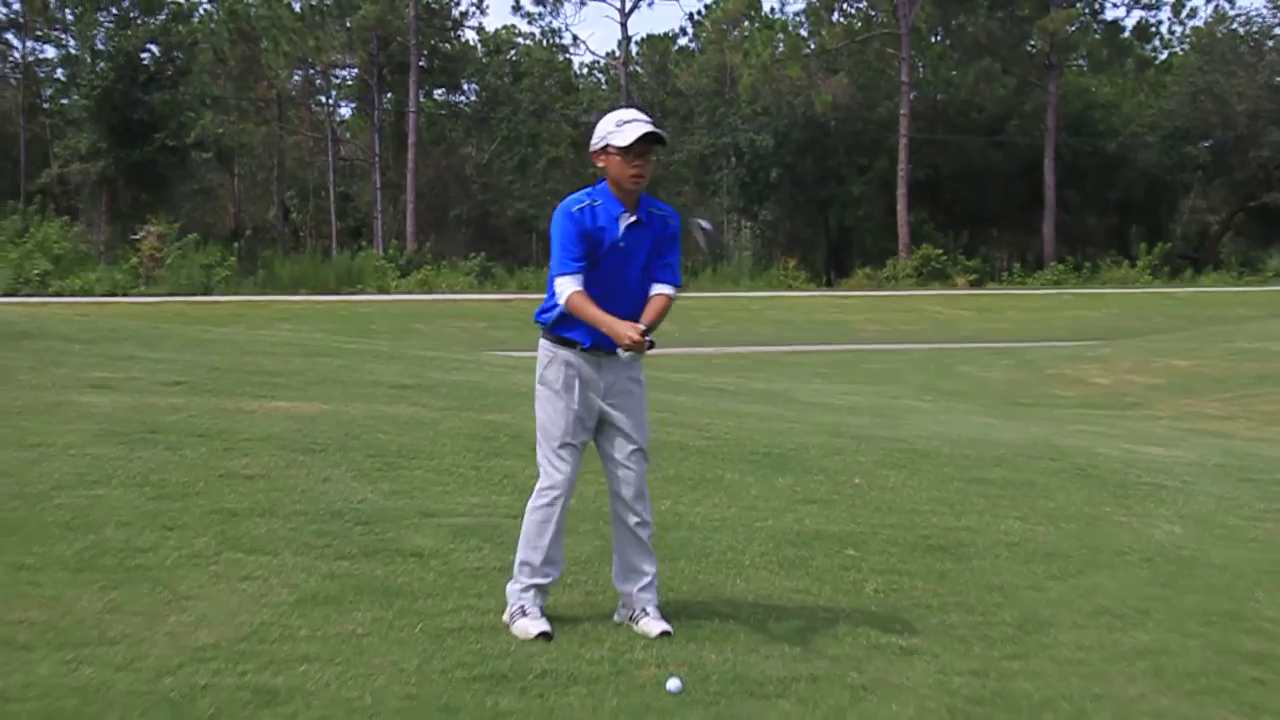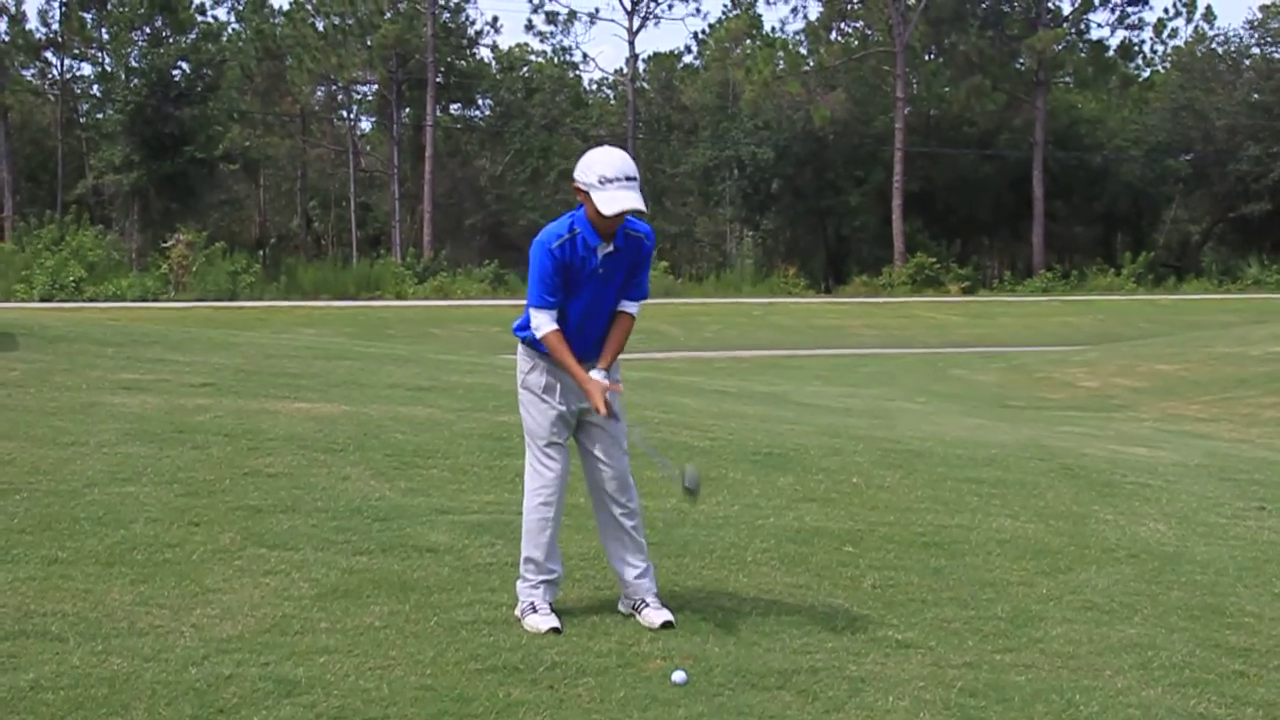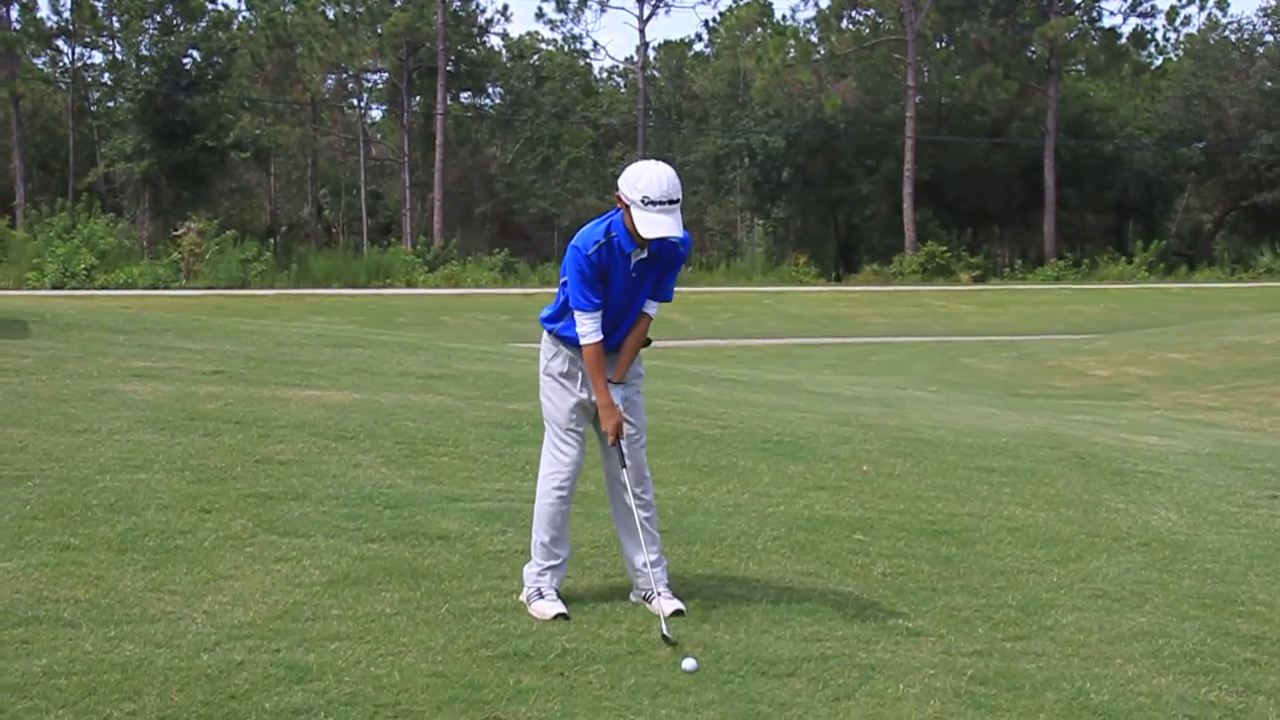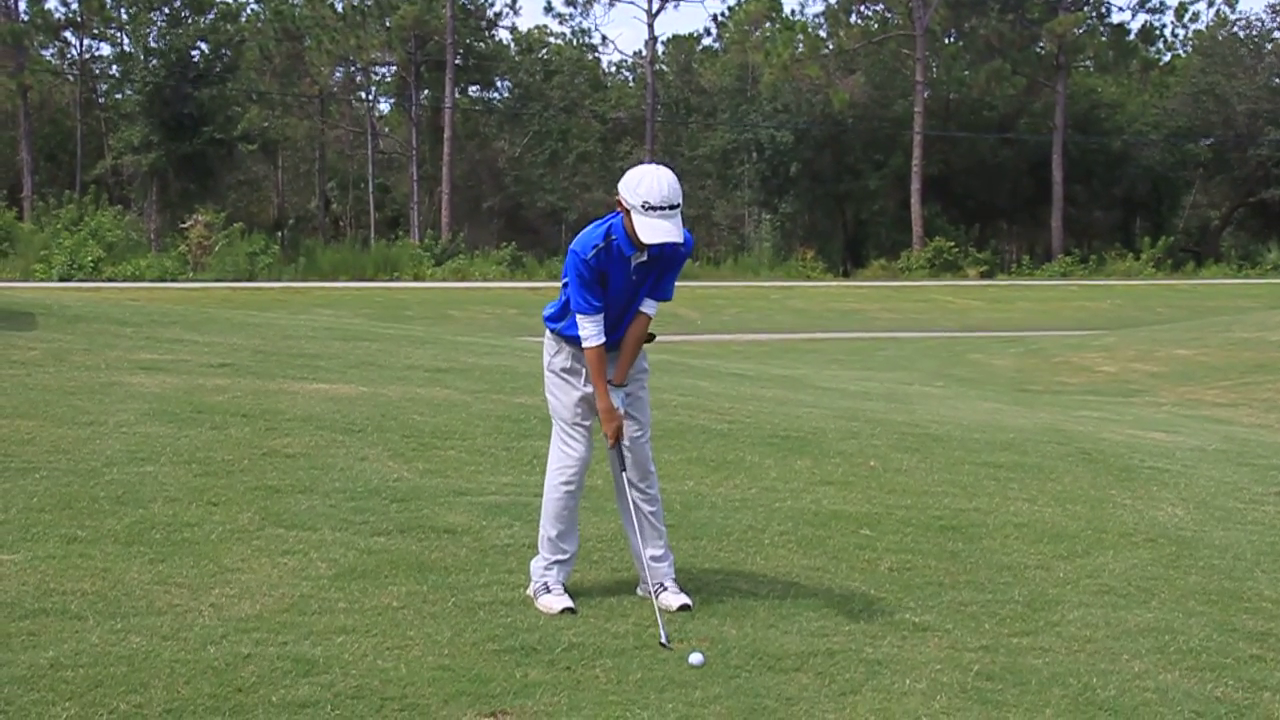
dt=0.5s
person 1, frame 1
left shoulder: (664, 221)
right shoulder: (574, 214)
left elbow: (663, 290)
right elbow: (567, 291)
left wrist: (641, 328)
right wrist: (612, 327)
left hip: (622, 365)
right hip: (566, 361)
left knee: (631, 483)
right knee: (556, 480)
left ankle: (638, 601)
right ankle: (524, 598)
person 1, frame 2
left shoulder: (640, 240)
right shoulder: (552, 243)
left elbow: (627, 309)
right elbow: (543, 324)
left wrist: (603, 372)
right wrist: (584, 383)
left hip: (598, 371)
right hip: (546, 368)
left knee: (615, 478)
right knee: (547, 479)
left ankle: (638, 590)
right ankle: (534, 594)
person 1, frame 3
left shoulder: (675, 245)
right shoulder: (588, 247)
left elbow: (646, 314)
right elbow: (588, 331)
left wrist: (618, 384)
right wrist: (604, 402)
left hip: (622, 359)
right hip: (568, 357)
left knee: (633, 468)
right knee: (563, 466)
left ankle: (650, 580)
right ankle: (540, 581)
person 1, frame 4
left shoulder: (676, 245)
right shoulder: (587, 250)
left elbow: (644, 314)
right elbow: (590, 332)
left wrist: (619, 386)
right wrist: (604, 405)
left hip: (626, 355)
right hip: (572, 353)
left knee: (638, 463)
right knee: (571, 460)
left ankle: (657, 575)
right ankle: (548, 575)
